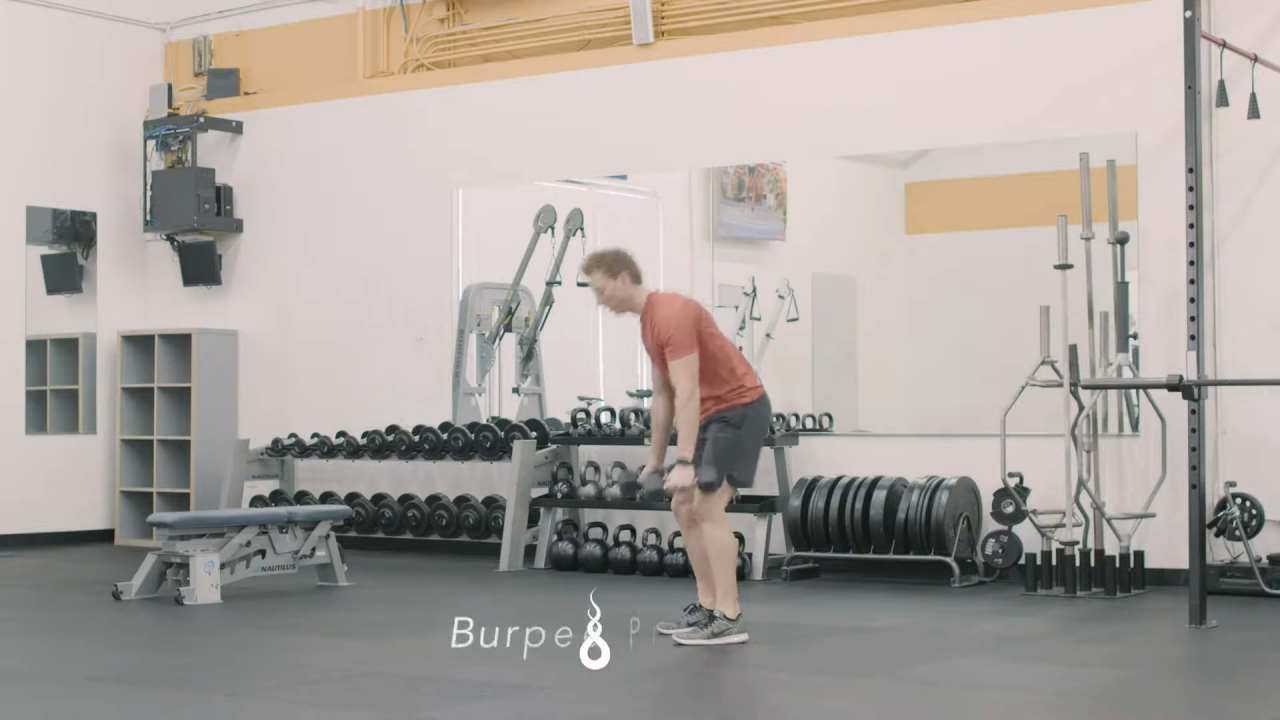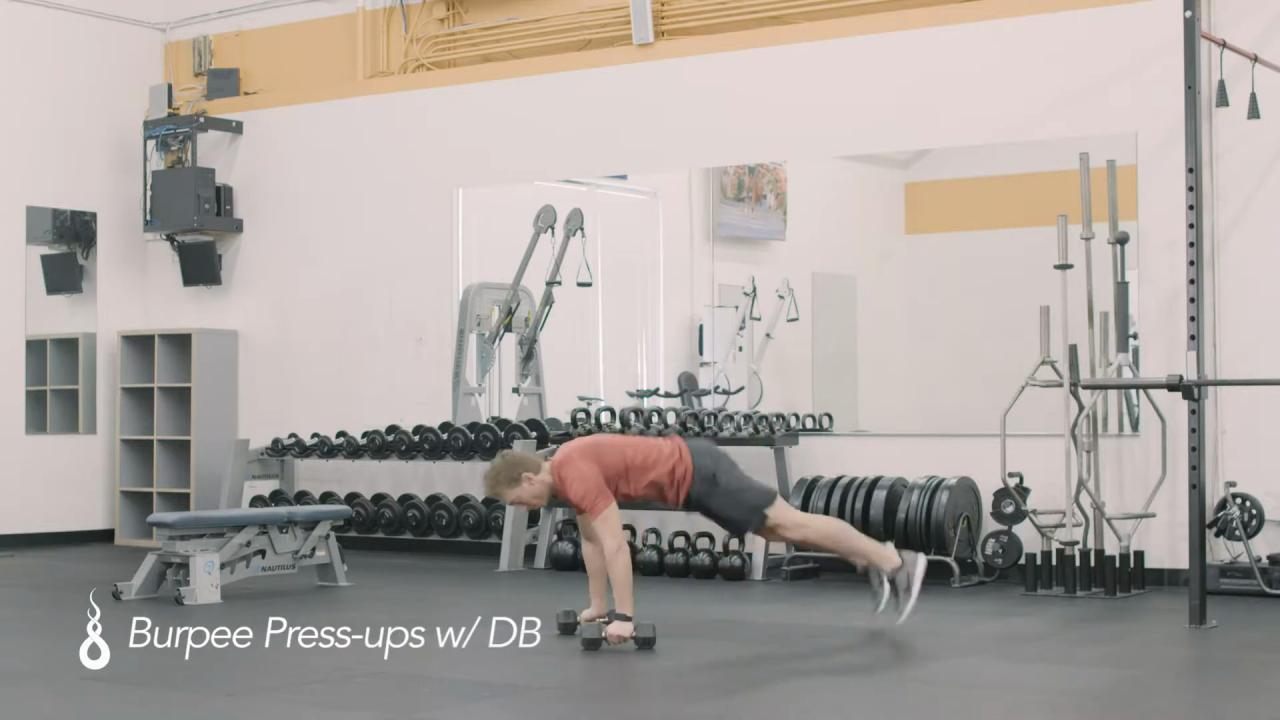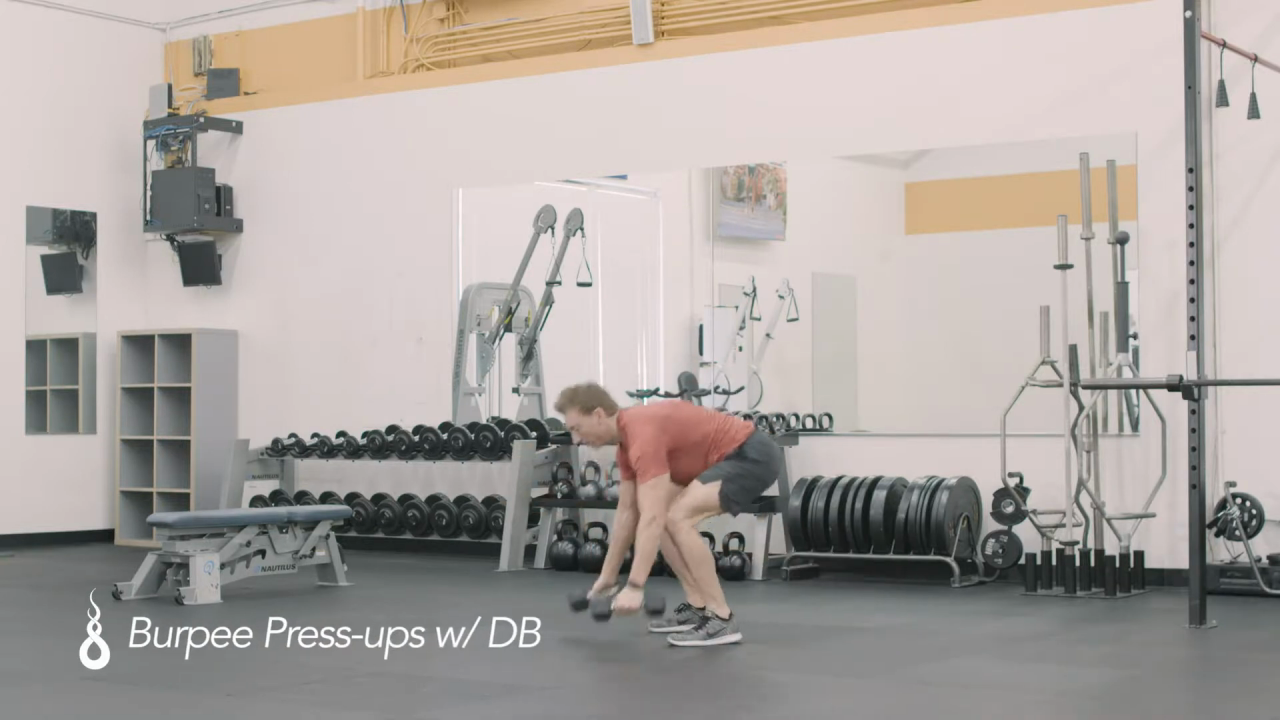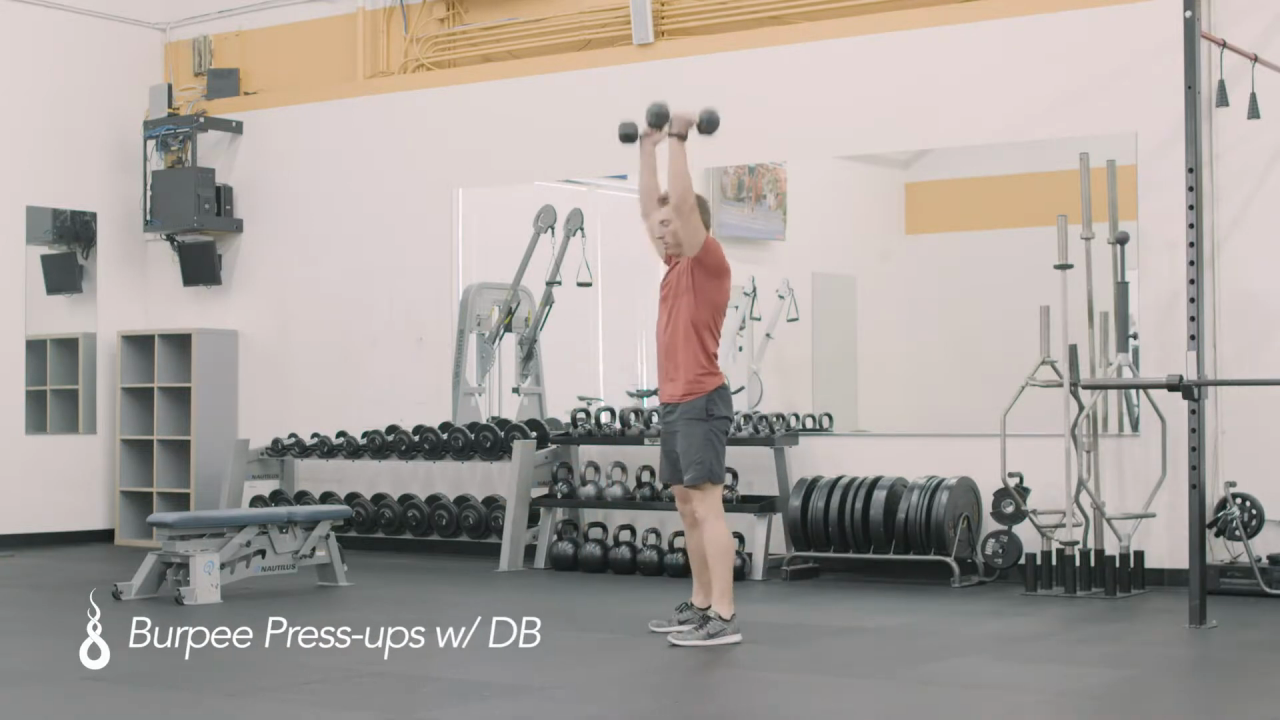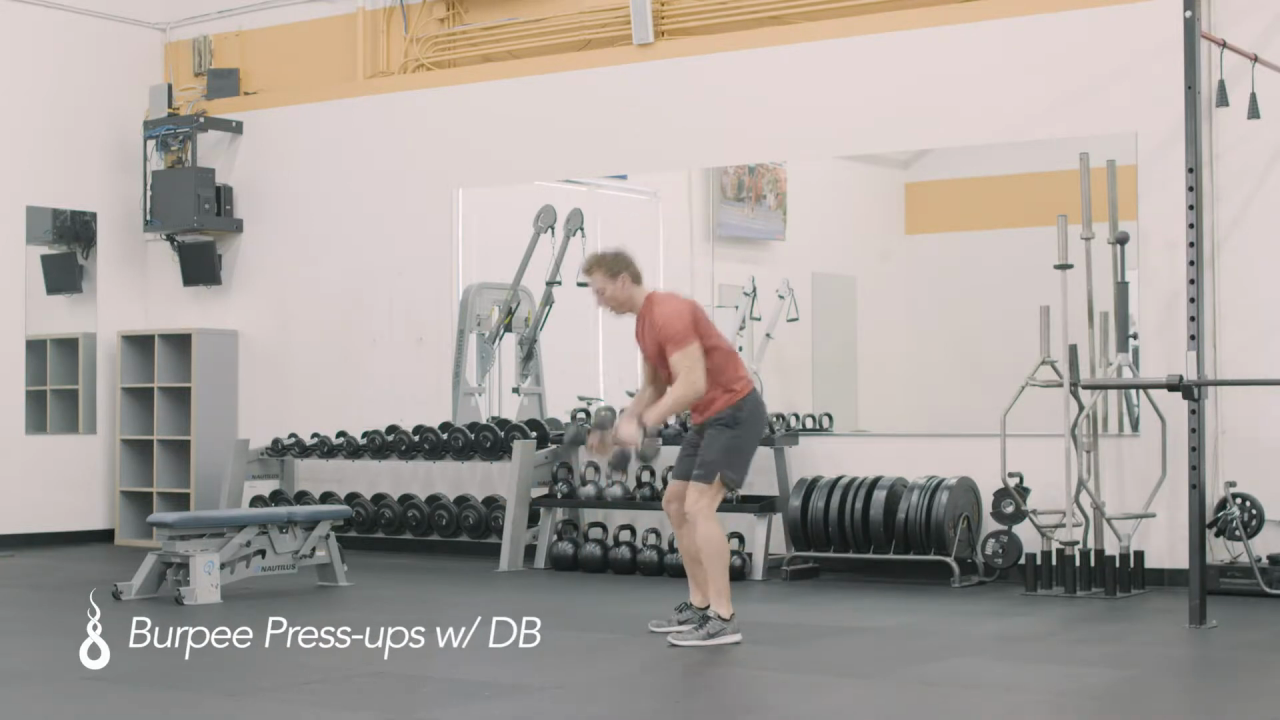
dt=1s
person 1, frame 1
left shoulder: (671, 315)
right shoulder: (649, 321)
left elbow: (688, 394)
right elbow: (664, 396)
left wrist: (684, 463)
right wrist: (655, 458)
left hip: (739, 409)
right hip: (716, 413)
left knee: (706, 506)
right knee: (684, 505)
left ankle: (728, 618)
right ankle: (706, 608)
person 1, frame 2
left shoulder: (575, 476)
right shoulder: (565, 470)
left elbow: (615, 546)
right elbow: (592, 541)
left wrist: (623, 618)
right wrist: (597, 605)
left hip: (696, 471)
right hip: (690, 469)
left knee: (790, 524)
right knee: (777, 530)
left ankle: (896, 564)
right ankle: (876, 560)
person 1, frame 3
left shoulder: (642, 436)
right shoulder: (627, 439)
left elbow: (652, 517)
right elbow: (626, 514)
left wrist: (635, 586)
right wrist: (608, 575)
left hip: (753, 455)
right hip: (734, 457)
left knee: (676, 518)
right knee: (660, 518)
left ankle: (721, 617)
right ankle: (698, 605)
person 1, frame 4
left shoulder: (707, 262)
right shoulder: (680, 267)
left elbow: (683, 203)
right elbow: (652, 204)
left wrist: (678, 138)
right wrist: (649, 144)
left hip: (701, 404)
right hip: (675, 405)
left knee: (705, 509)
right knee: (689, 510)
left ankle: (724, 618)
right ankle: (701, 605)
person 1, frame 5
left shoulder: (669, 314)
right shoulder: (646, 321)
left elbow: (692, 386)
right elbow: (655, 386)
left wrist: (642, 424)
right wrist: (623, 423)
left hip: (734, 413)
right hip: (710, 417)
left knee: (699, 506)
right knee: (675, 504)
left ankle: (722, 618)
right ankle: (699, 605)
